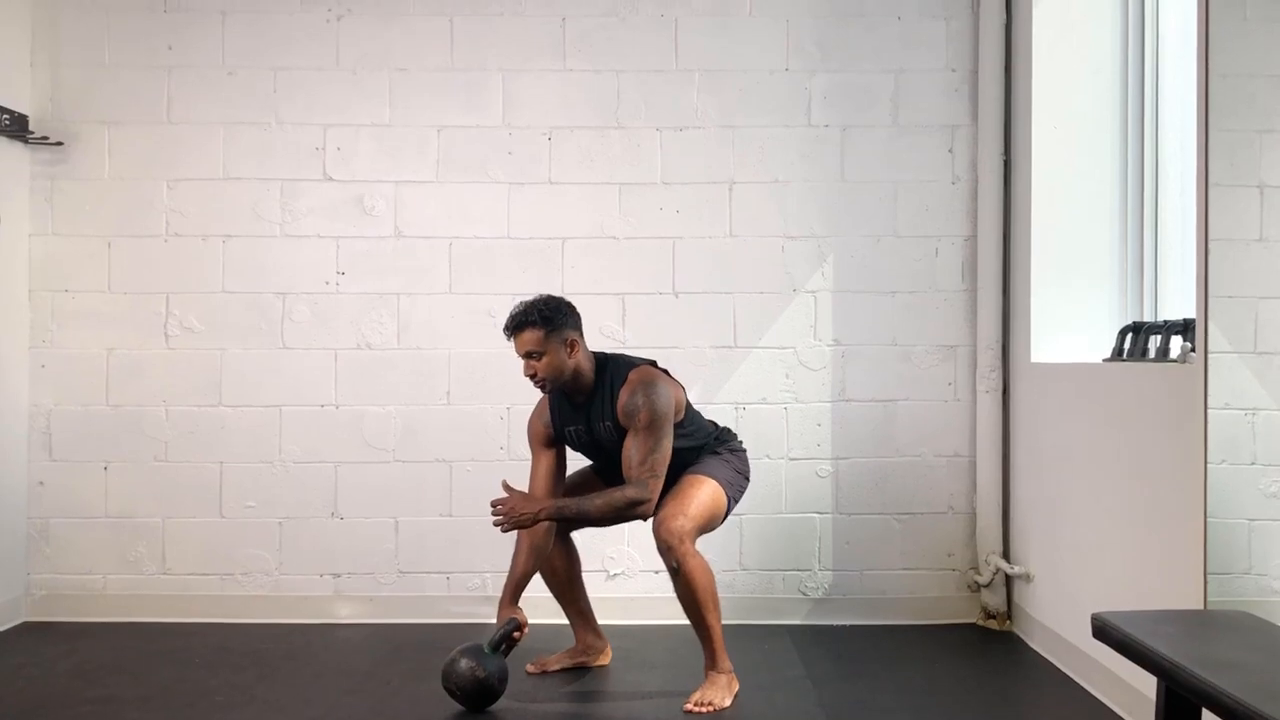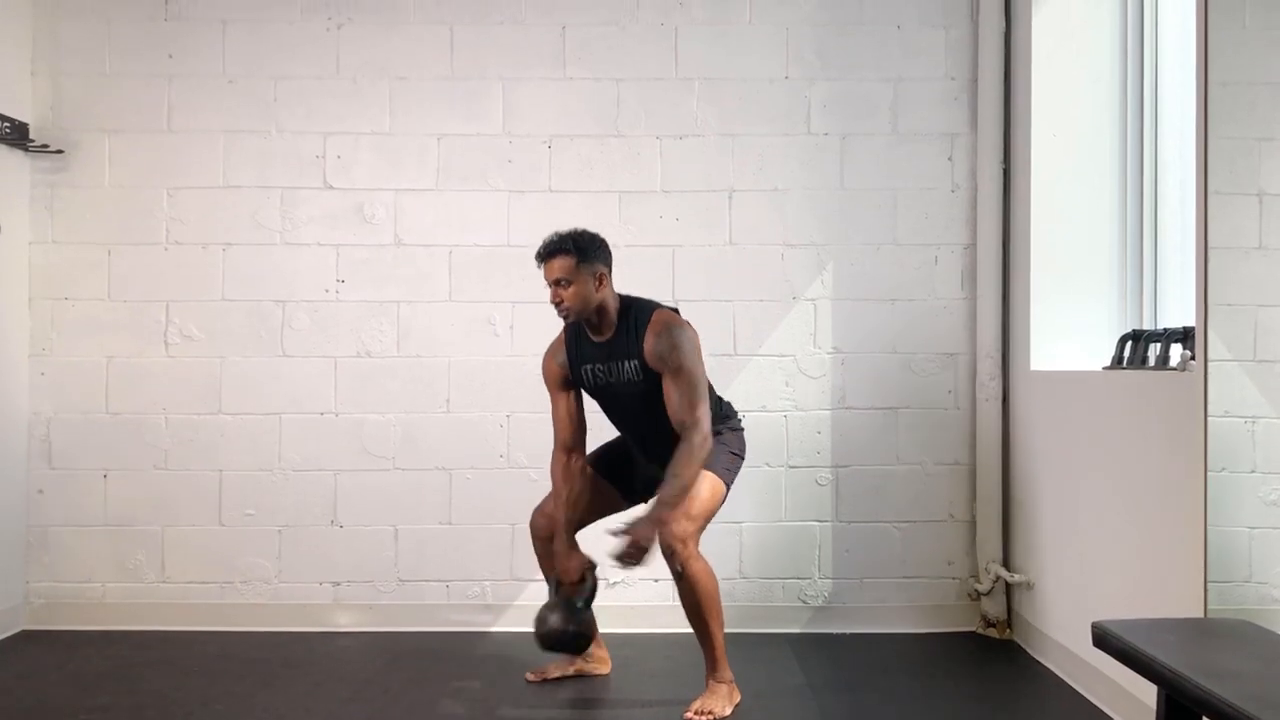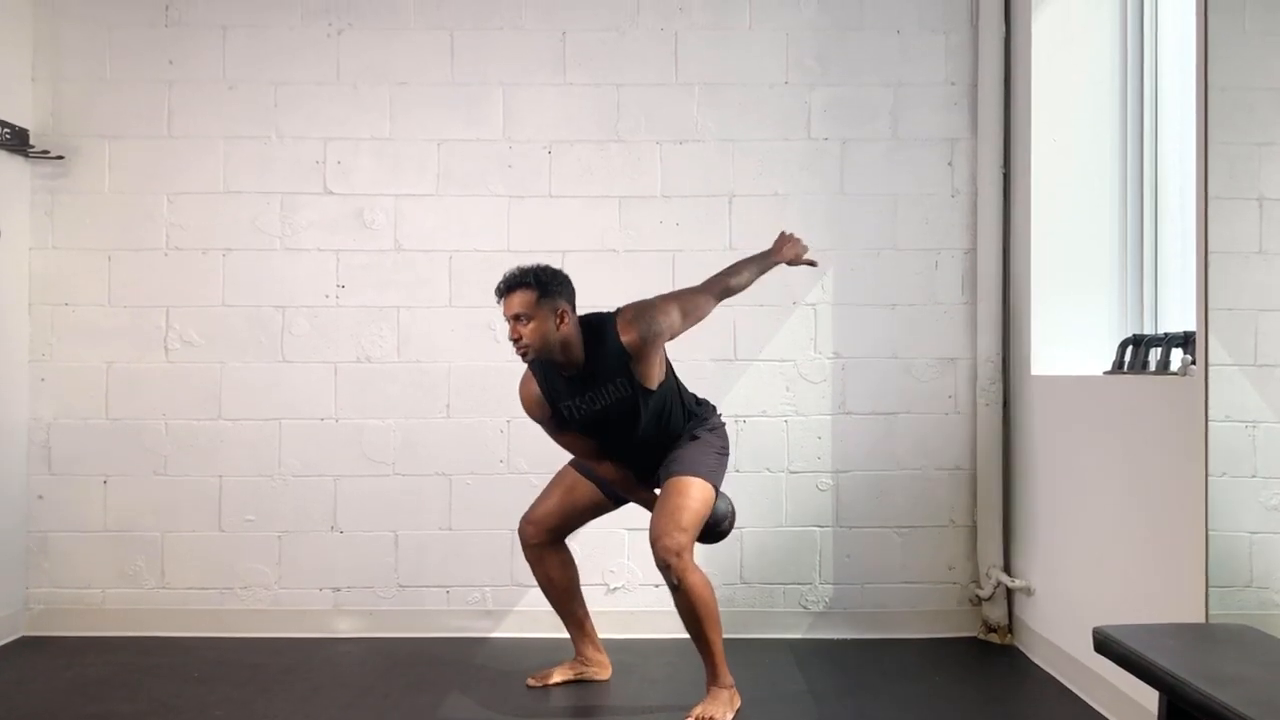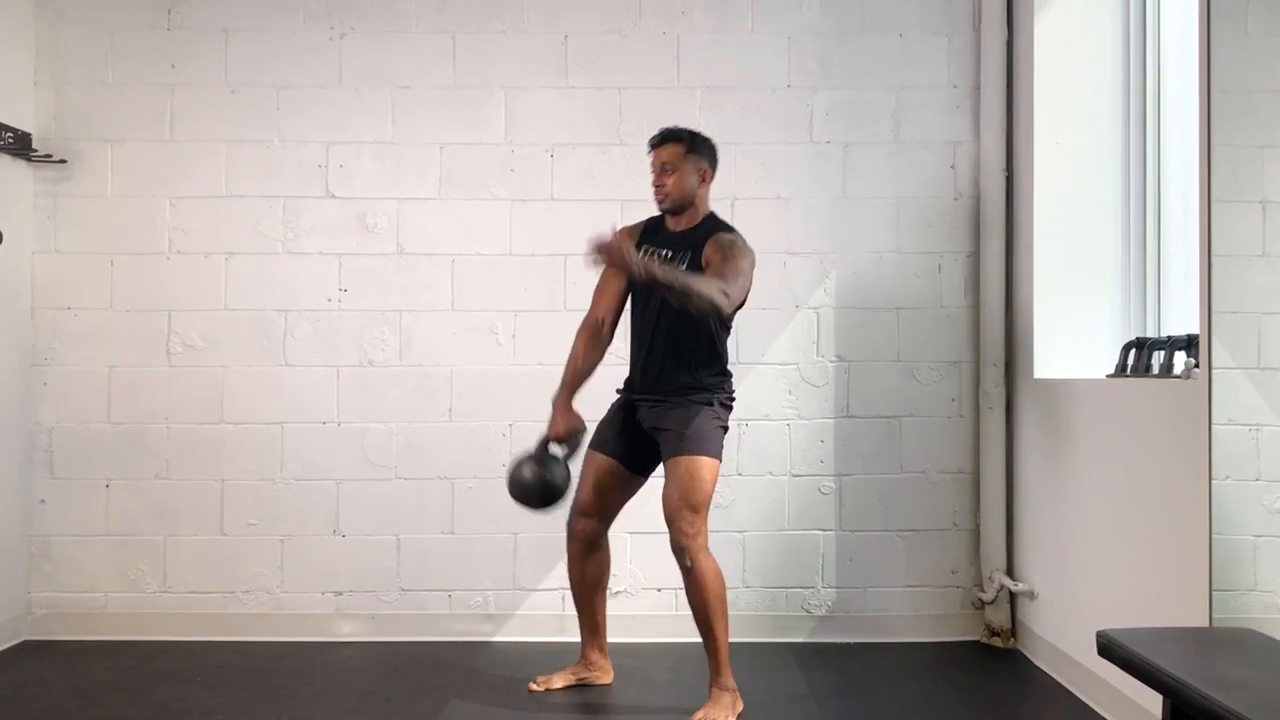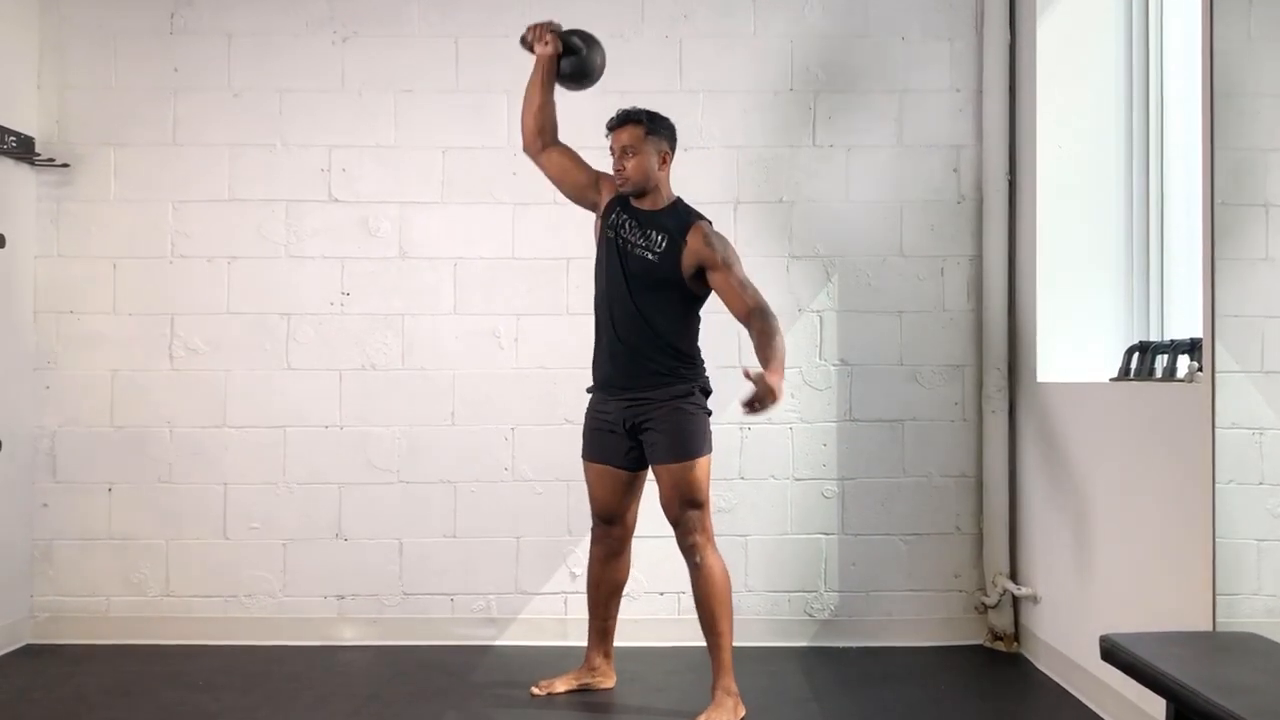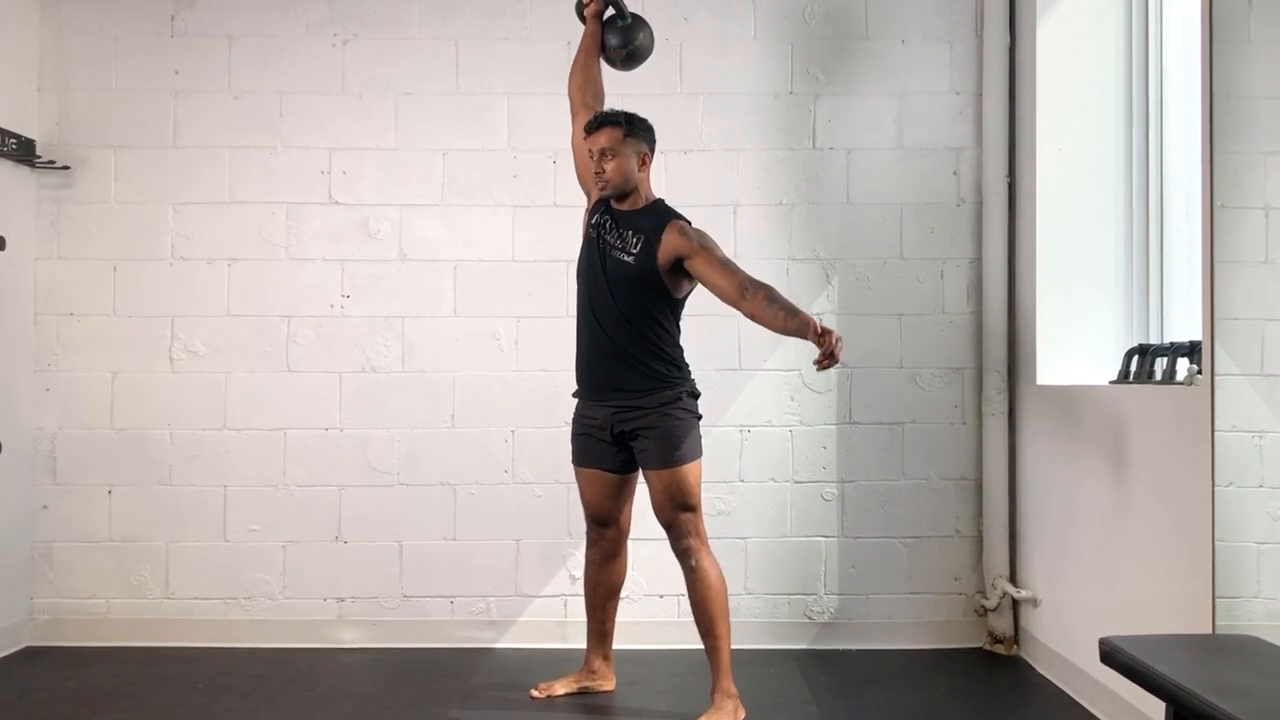
dt=0.4s
person 1, frame 1
left shoulder: (643, 391)
right shoulder: (547, 416)
left elbow: (643, 497)
right elbow: (542, 511)
left wrist: (544, 508)
right wrist: (509, 602)
left hip: (713, 459)
left knee: (672, 531)
right knee: (549, 522)
left ankle: (720, 670)
right ankle: (589, 642)
person 1, frame 2
left shoulder: (665, 332)
right shoulder: (561, 355)
left elbow: (695, 434)
right elbow: (567, 452)
left wrist: (654, 519)
right wrist: (563, 544)
left hip: (711, 441)
right hip: (639, 446)
left knee: (676, 534)
right knee: (546, 522)
left ankle: (722, 679)
right ankle: (589, 651)
person 1, frame 3
left shoulder: (632, 332)
right shoulder: (535, 390)
left elbow: (711, 291)
right elbow: (601, 460)
left wrist: (777, 256)
right wrist: (656, 502)
left hip: (692, 438)
right hip: (616, 453)
left knee: (670, 548)
right knee: (535, 530)
right ankle: (588, 654)
person 1, frame 4
left shoulder: (726, 247)
right shoulder: (638, 235)
left elbow: (715, 299)
right elbow: (598, 326)
left wrist: (641, 266)
right wrist: (564, 400)
left hip: (696, 403)
right hip: (636, 400)
left knee: (686, 536)
right knee: (585, 521)
right ankle: (594, 659)
person 1, frame 5
left shoulder: (700, 238)
right shoulder: (610, 206)
left elbow: (758, 313)
right elbow: (539, 145)
left wrist: (772, 371)
right wrist: (546, 62)
left hip: (673, 402)
right hip: (611, 400)
left knee: (694, 537)
right knee: (608, 531)
right ankle: (598, 663)
person 1, frame 6
left shoulder: (676, 236)
right shoulder: (598, 204)
left elbow: (746, 291)
right elbow: (582, 105)
left wrist: (814, 330)
left hip: (660, 408)
right hip: (596, 408)
left knee: (688, 541)
right knee: (603, 537)
